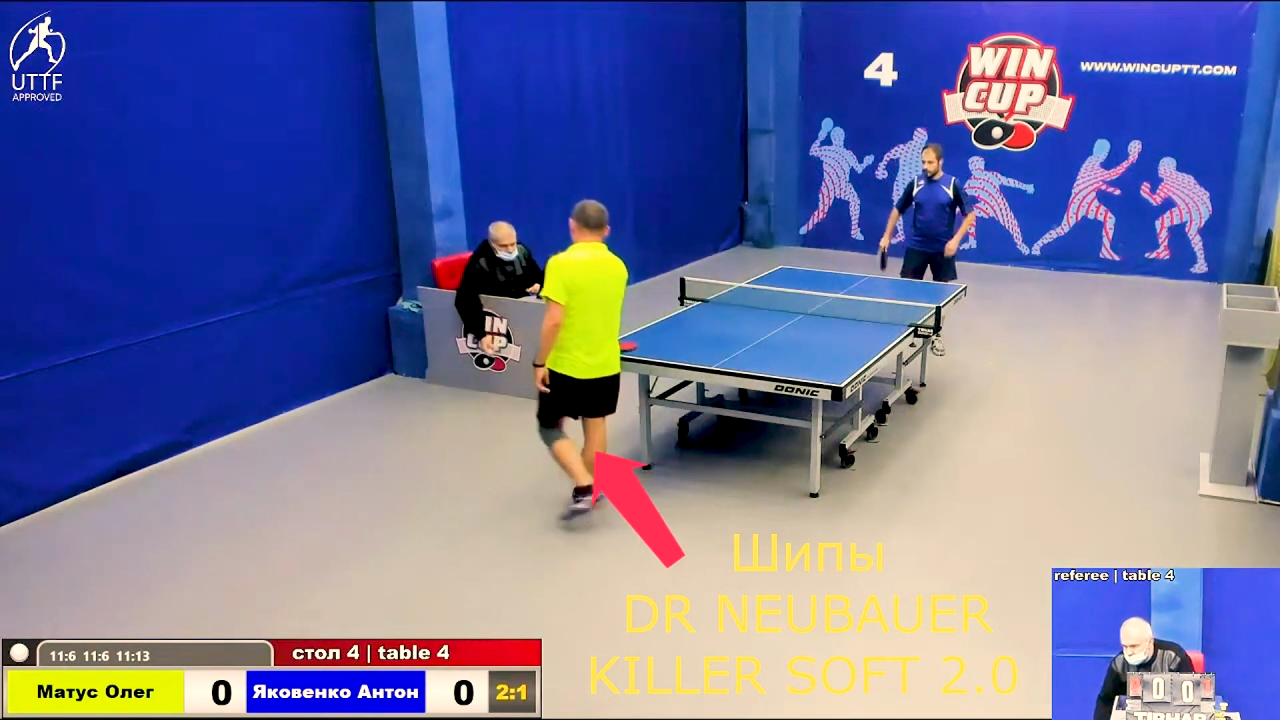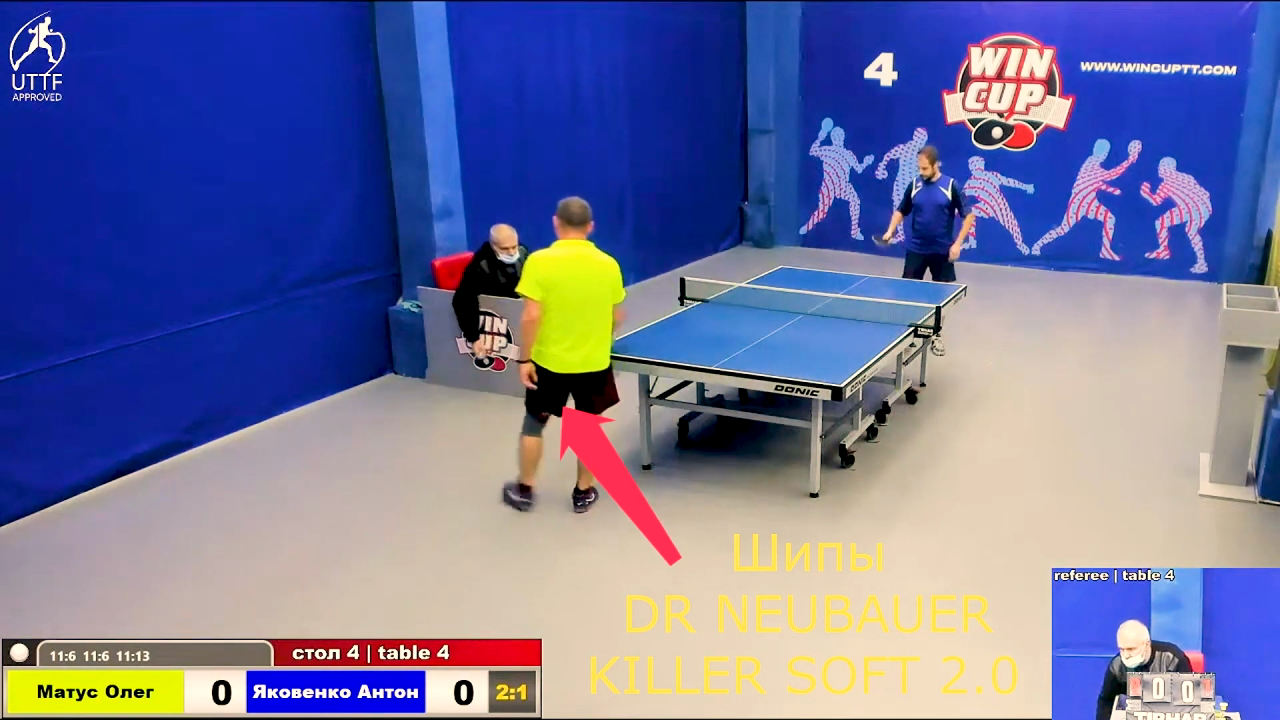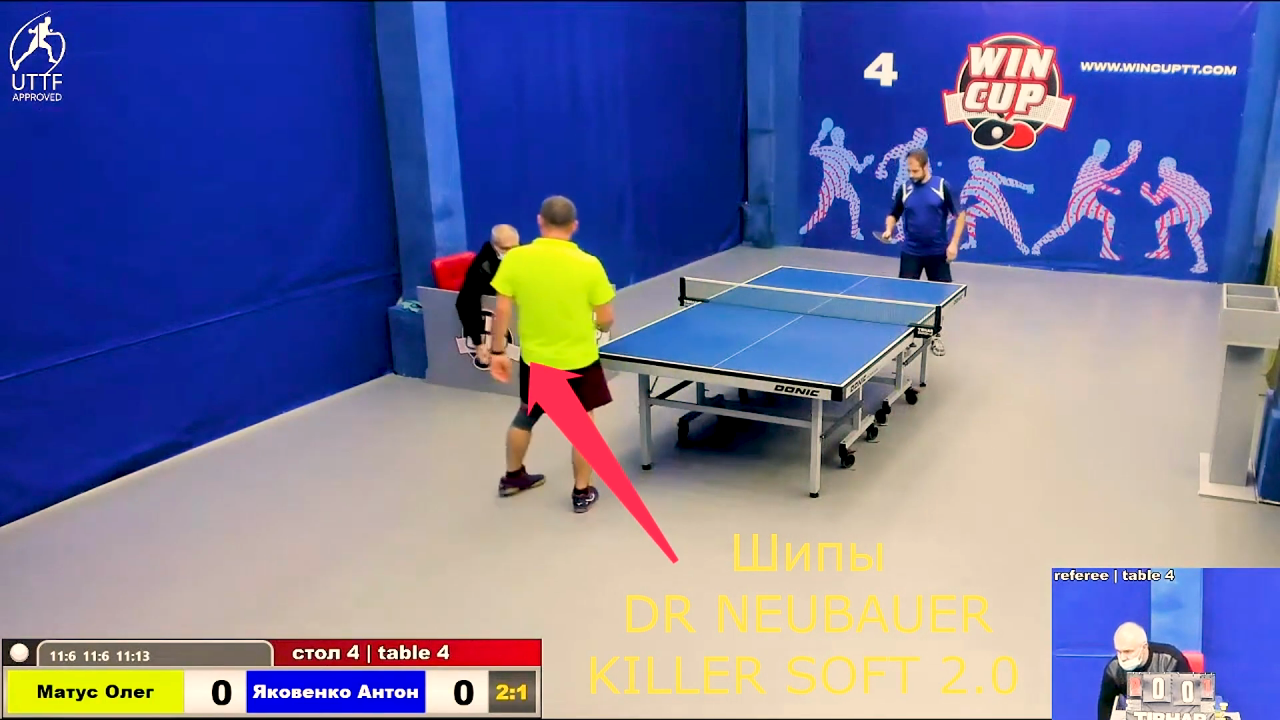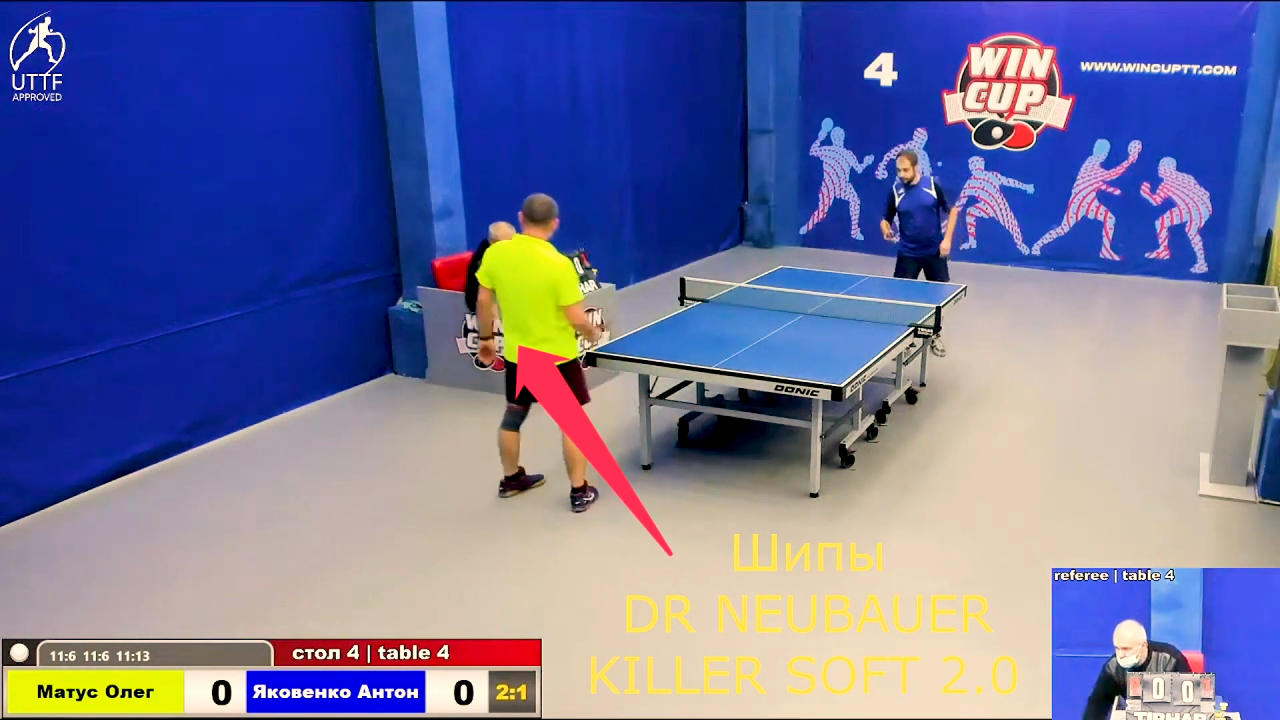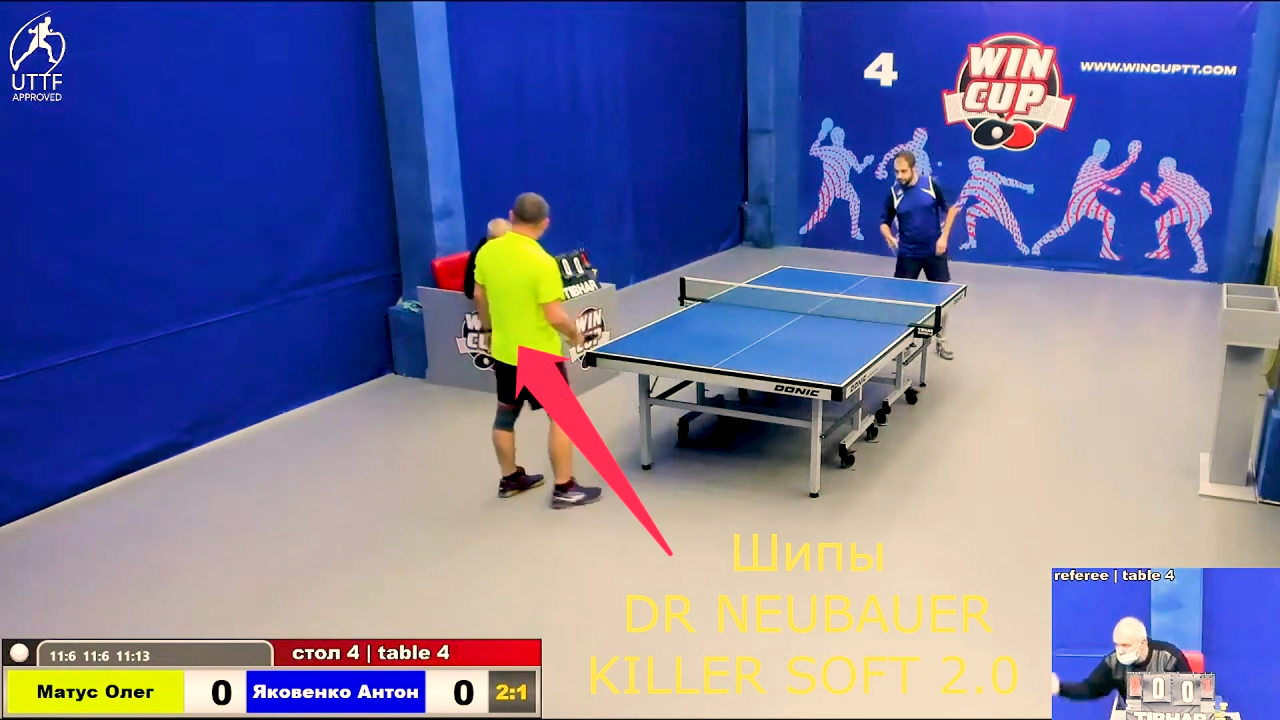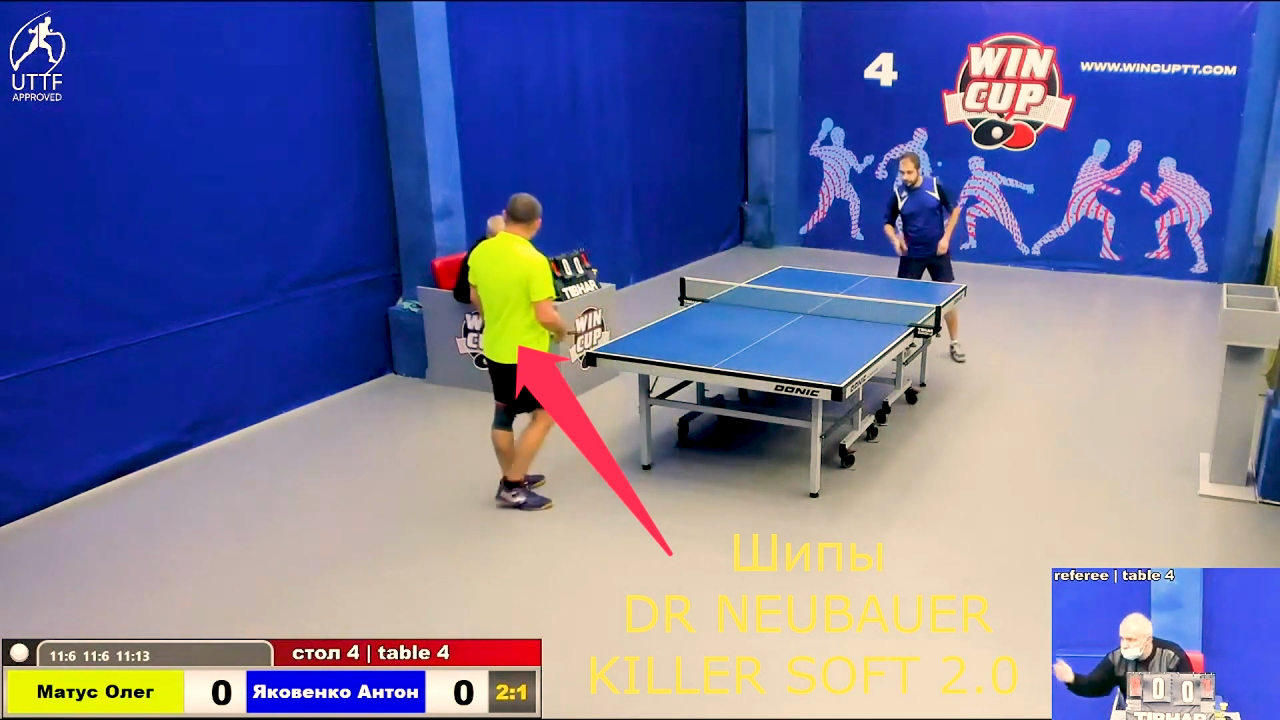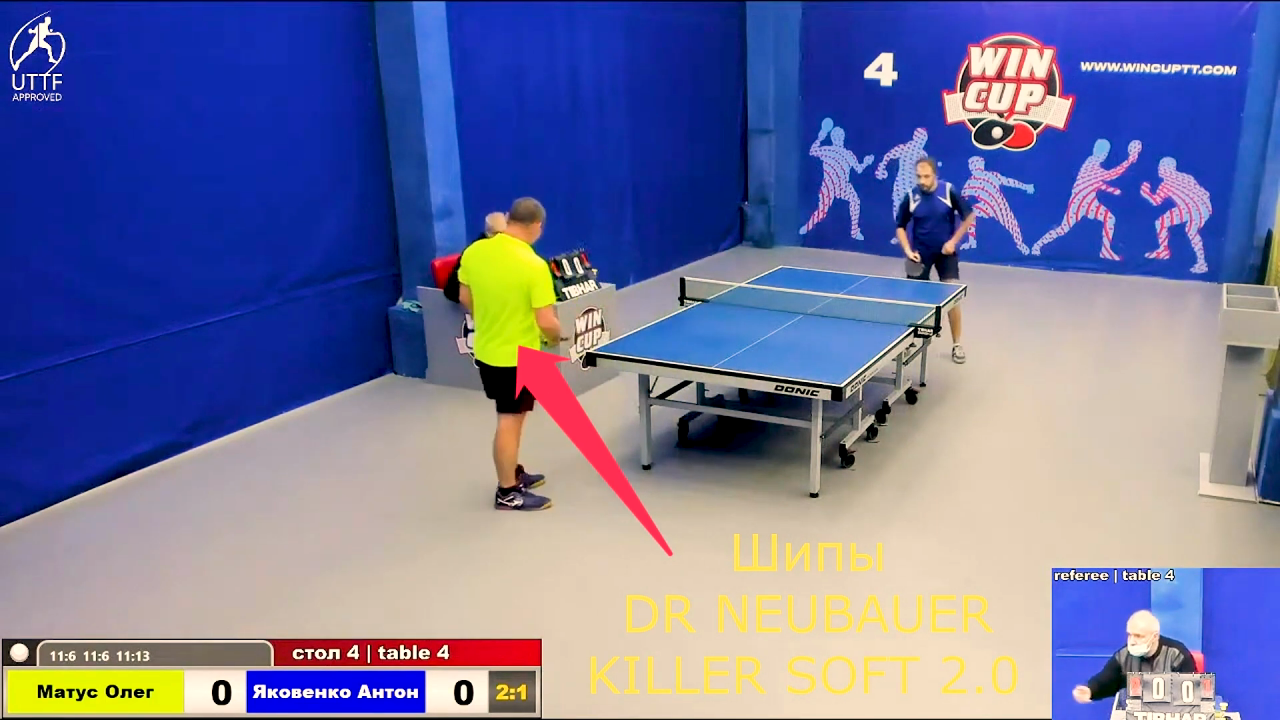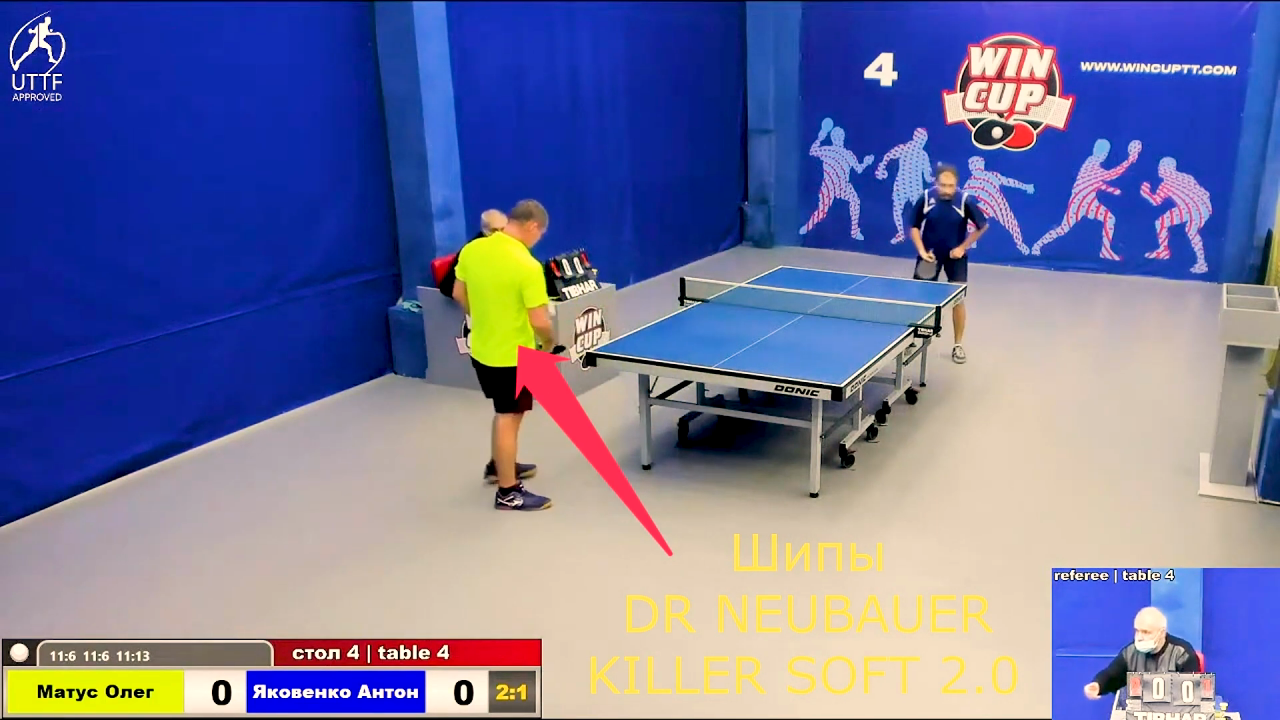
dt=0.2s
person 1, frame 1
left shoulder: (561, 264)
right shoulder: (618, 267)
left elbow: (554, 319)
left wrist: (540, 363)
left hip: (566, 366)
right hip: (607, 366)
left knee: (550, 429)
right knee: (595, 428)
left ankle: (584, 488)
right ankle: (585, 488)
person 1, frame 2
left shoulder: (540, 261)
right shoulder: (608, 264)
left elbow: (532, 316)
right elbow: (616, 318)
left wrist: (526, 360)
left hip: (550, 362)
right hip: (594, 363)
left knee: (534, 423)
left ankle: (524, 489)
right ankle: (583, 492)
person 1, frame 3
left shoulder: (515, 259)
right shoulder: (587, 265)
left elbow: (502, 311)
right elbow: (606, 317)
left wrist: (497, 351)
right wrist: (606, 322)
left hip: (535, 360)
right hip: (579, 361)
left knee: (525, 416)
left ankle: (512, 476)
right ankle: (582, 492)
person 1, frame 4
left shoulder: (495, 253)
right shoulder: (558, 265)
left elbow: (483, 301)
right elbow: (575, 318)
left wrist: (485, 337)
right wrist: (592, 332)
left hip: (516, 355)
right hip: (556, 357)
left knee: (513, 416)
left ankle: (511, 479)
right ankle: (579, 491)
person 1, frame 5
left shoulder: (487, 251)
right shoulder: (542, 262)
left elbow: (480, 299)
right elbow: (555, 316)
right wrist: (574, 334)
left hip: (503, 352)
right hip: (537, 356)
left knee: (505, 415)
left ankle: (510, 478)
right ankle: (564, 487)
person 1, frame 6
left shoulder: (480, 252)
right shoulder: (533, 261)
right elbow: (545, 315)
right wrist: (561, 331)
left hip: (495, 350)
left knee: (503, 416)
right knee: (542, 418)
left ankle: (511, 477)
right ankle: (512, 488)
person 1, frame 7
left shoulder: (474, 251)
right shoulder: (534, 266)
left elbow: (465, 297)
right elbow: (547, 322)
right wrist: (555, 338)
left hip: (485, 352)
right hip: (515, 356)
left knee: (507, 416)
right knee: (511, 421)
left ankle: (511, 472)
right ankle: (508, 492)
person 1, frame 8
left shoulder: (472, 249)
right shoulder: (527, 266)
left elbow: (459, 293)
right elbow: (540, 322)
right wrist: (549, 343)
left hip: (482, 350)
right hip: (512, 356)
left knee: (503, 413)
right knee: (509, 420)
left ankle: (500, 465)
right ankle: (508, 492)
person 2, frame 1
left shoulder: (953, 185)
right shoulder: (916, 183)
left elbow: (969, 214)
right elbow: (898, 209)
left wrist: (955, 240)
right wrist: (887, 235)
left hip: (942, 249)
right hip: (916, 247)
left ankle: (936, 336)
person 2, frame 2
left shoulder: (951, 186)
right shoulder: (914, 185)
left elbow: (968, 216)
right elbow: (901, 211)
left wrist: (957, 243)
right wrist: (891, 230)
left hip: (942, 251)
right hip: (915, 249)
left ankle: (935, 336)
person 2, frame 3
left shoulder: (942, 186)
right shoulder: (905, 188)
left elbow: (960, 215)
right elbow: (893, 215)
left wrist: (954, 244)
right wrist: (889, 229)
left hip: (938, 252)
right hip: (911, 252)
left ankle: (935, 336)
person 2, frame 4
left shoulder: (933, 184)
right shoulder: (895, 191)
left elbow: (952, 211)
right elbow: (886, 219)
left wrist: (947, 238)
right wrist: (886, 230)
left hip: (935, 251)
right hip: (908, 253)
left ankle: (935, 337)
person 2, frame 5
left shoulder: (931, 184)
right shoulder: (894, 193)
left elbow: (950, 210)
right elbow: (885, 223)
left wrist: (944, 237)
right wrist: (890, 238)
left hip: (934, 251)
right hip: (908, 253)
left ankle: (941, 340)
person 2, frame 6
left shoulder: (935, 185)
right shoulder: (897, 194)
left elbow: (954, 211)
right elbow: (888, 223)
left wrist: (946, 238)
right wrist: (896, 241)
left hip: (937, 251)
right hip: (912, 253)
left ankle: (954, 342)
person 2, frame 7
left shoulder: (950, 192)
right shoulder: (911, 196)
left elbow: (969, 217)
right elbow: (900, 227)
left wrist: (954, 241)
right wrist: (907, 250)
left hip: (945, 250)
right hip: (920, 253)
left ankle: (957, 344)
person 2, frame 8
left shoulder: (966, 201)
right shoulder: (926, 198)
left elbow: (982, 226)
right elbow: (914, 226)
left wrist: (963, 247)
right wrist: (922, 251)
left hip: (955, 253)
right hip: (930, 252)
left ankle: (958, 344)
